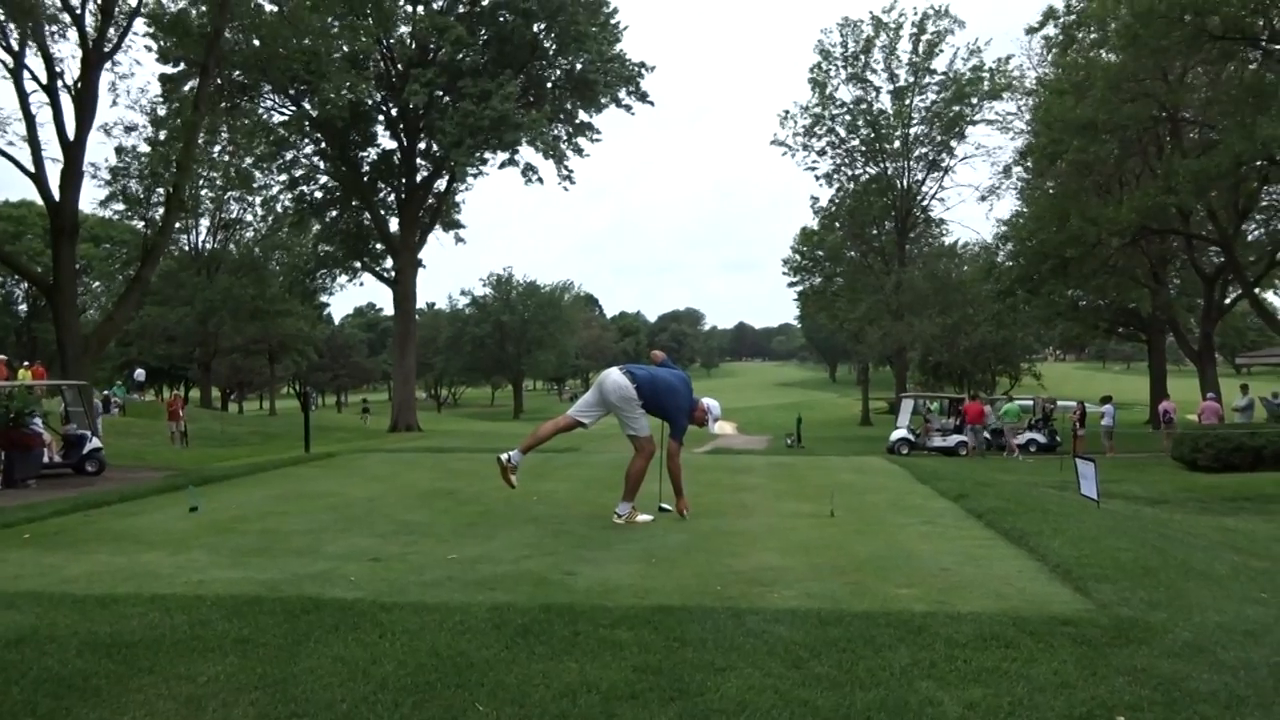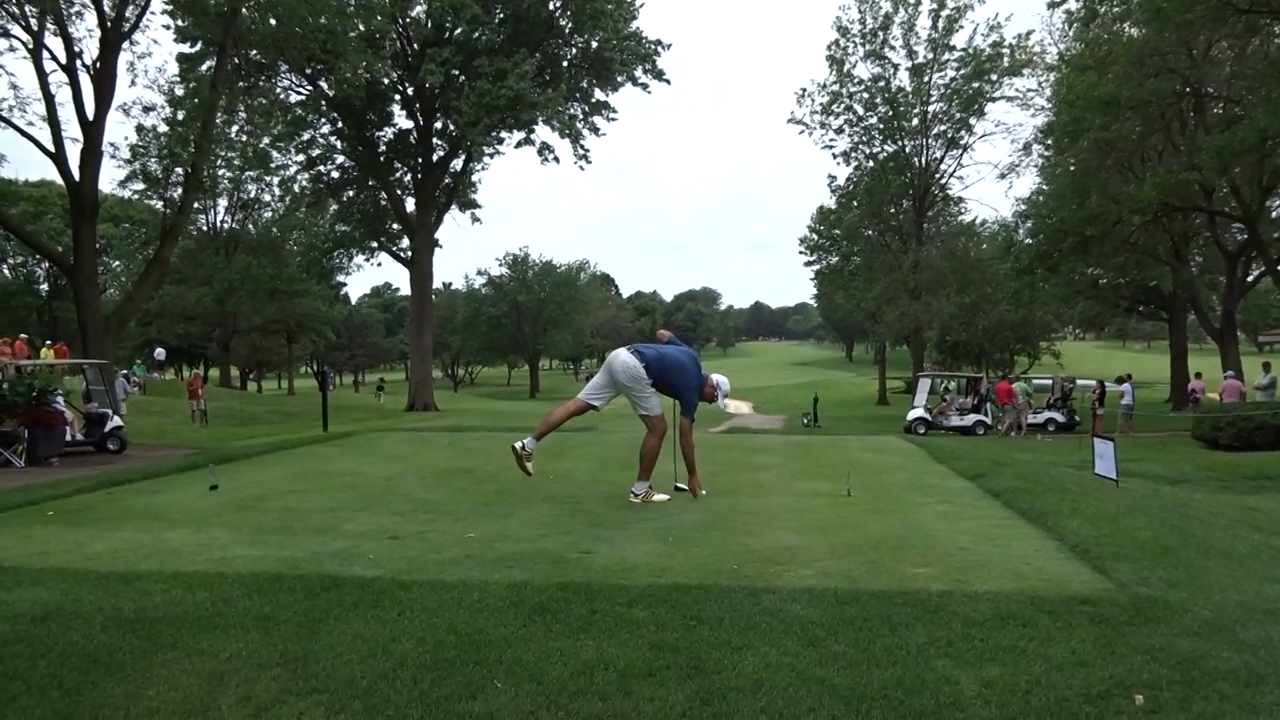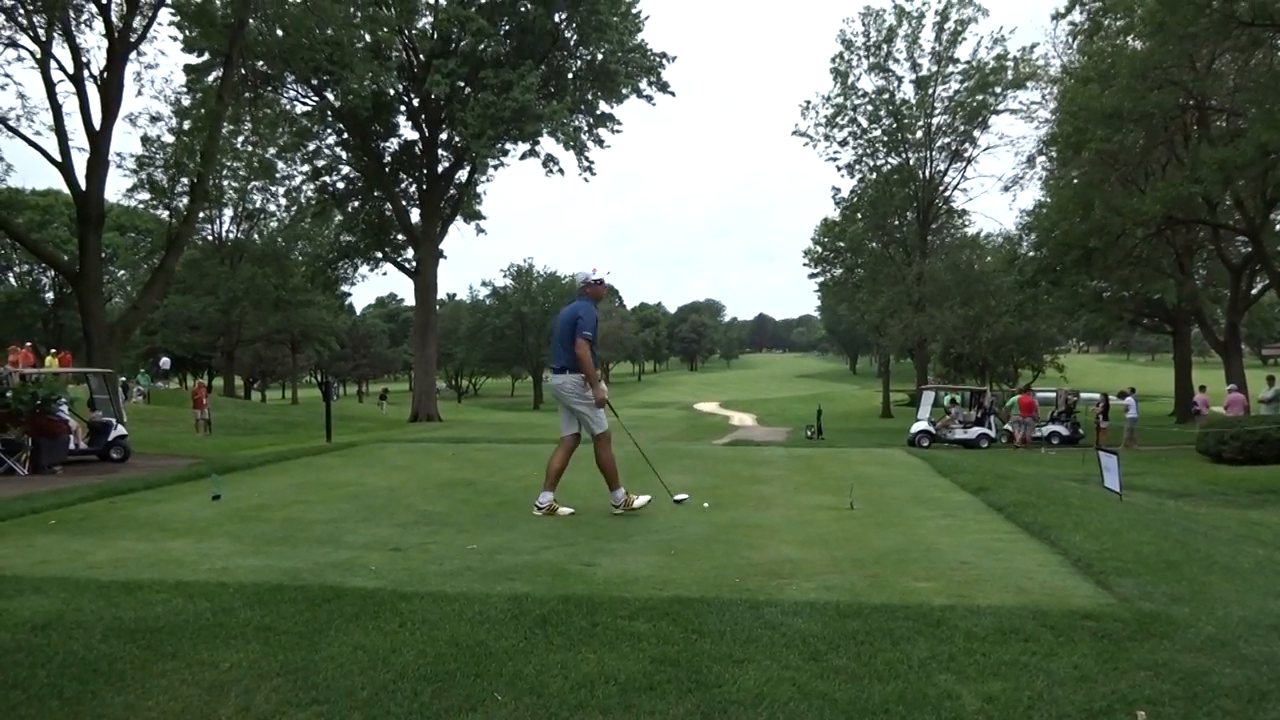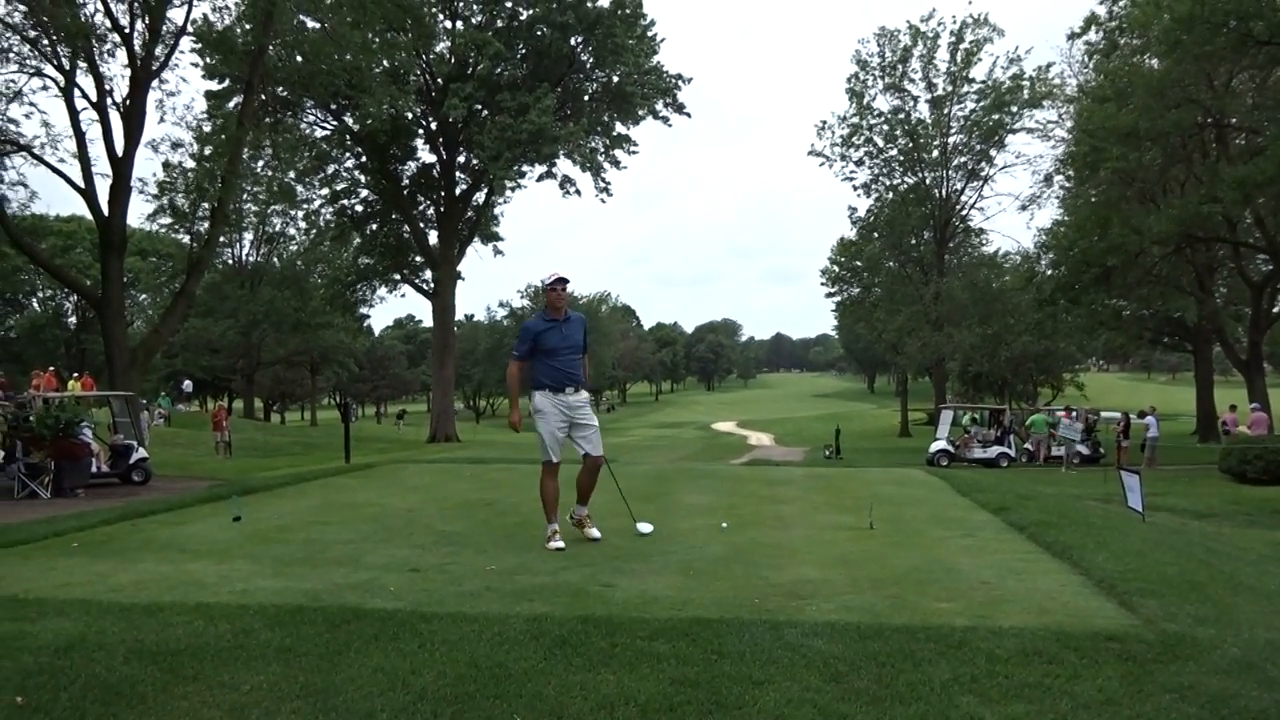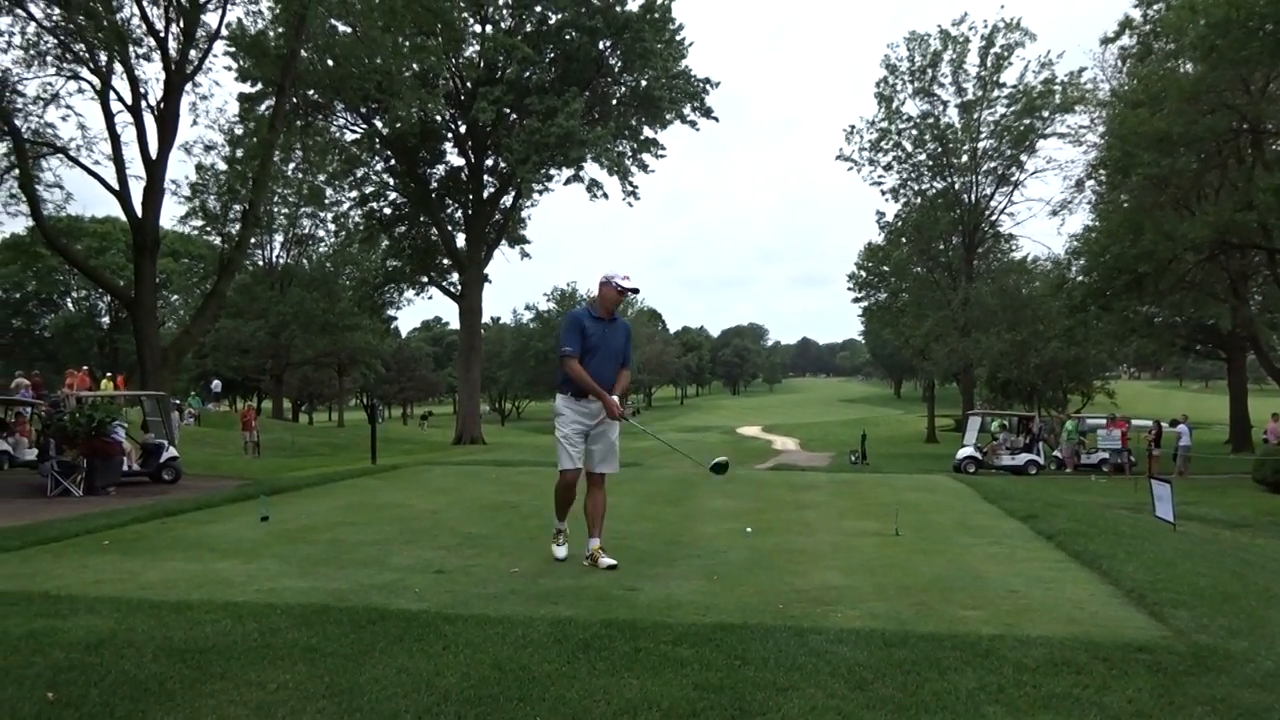
dt=1s
person 1, frame 1
left shoulder: (683, 380)
right shoulder: (681, 410)
left elbow: (655, 354)
right elbow: (672, 459)
right wrist: (680, 498)
left hip: (611, 377)
right hip: (624, 389)
left knee: (566, 422)
right knee: (645, 450)
left ankle: (513, 457)
right ankle: (624, 511)
person 1, frame 2
left shoulder: (692, 358)
right shoulder: (691, 387)
left elbow: (662, 333)
right elbow: (686, 437)
right wrist: (693, 476)
left hip: (619, 357)
right hip: (633, 368)
left knee: (577, 405)
right knee: (658, 428)
left ankle: (527, 445)
right ankle: (640, 490)
person 1, frame 3
left shoulder: (568, 310)
right shoulder: (587, 311)
right elbow: (581, 350)
left wrist: (593, 376)
right wrist: (596, 386)
left hip: (561, 379)
right hip: (574, 381)
left knee: (568, 441)
right knee: (602, 438)
left ankle: (544, 501)
right ankle: (619, 499)
person 1, frame 4
left shoulder: (579, 321)
right shoulder: (533, 326)
right elbow: (514, 367)
right wrist: (514, 408)
left hip: (579, 399)
right hip: (549, 401)
left knee: (595, 459)
right knee: (551, 466)
left ankle: (580, 513)
right ankle: (553, 529)
person 1, frame 5
left shoulder: (624, 328)
right shoulder: (576, 319)
left elbow: (625, 369)
right elbow: (570, 365)
left wrist: (615, 397)
right wrist: (603, 397)
left hip: (605, 409)
right hip: (571, 405)
left knee: (597, 480)
right knee: (569, 476)
left ankle: (594, 548)
right ankle: (560, 527)
